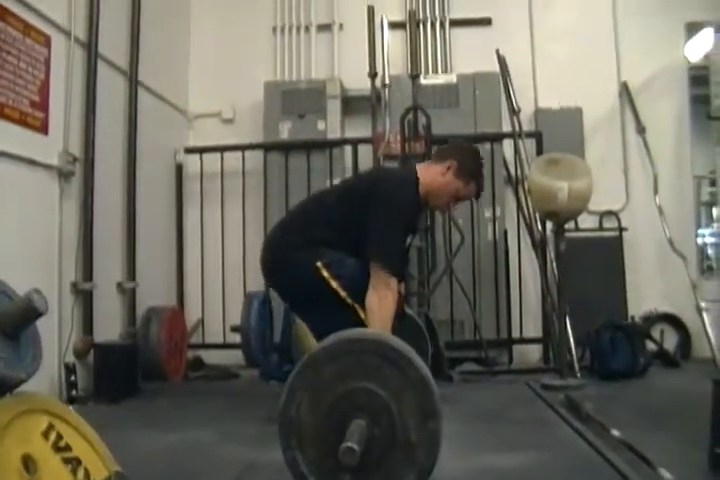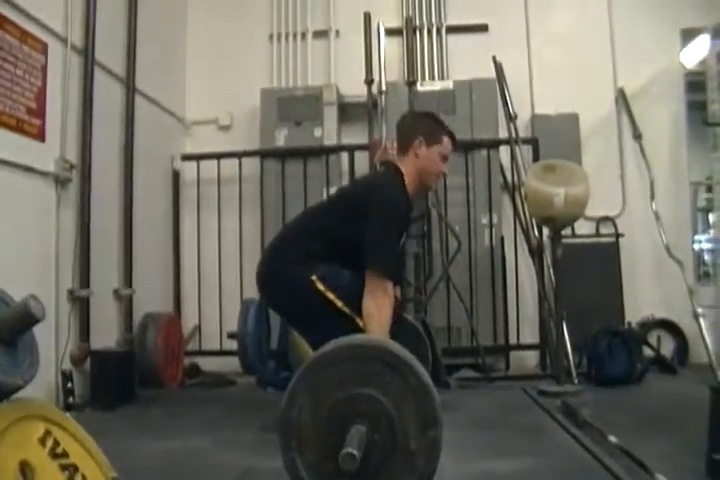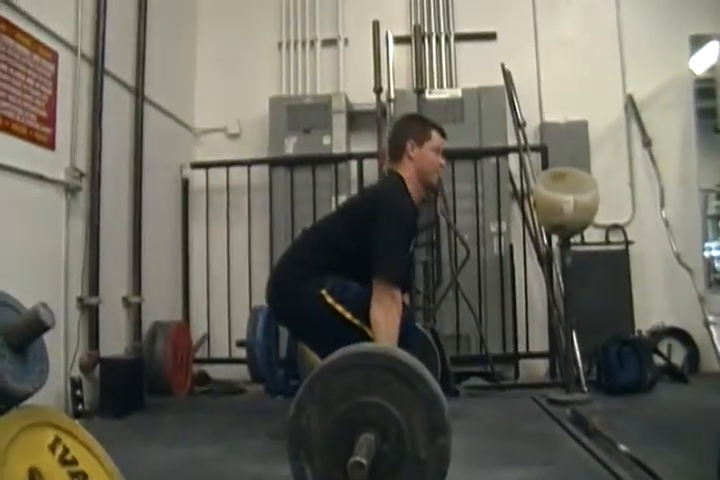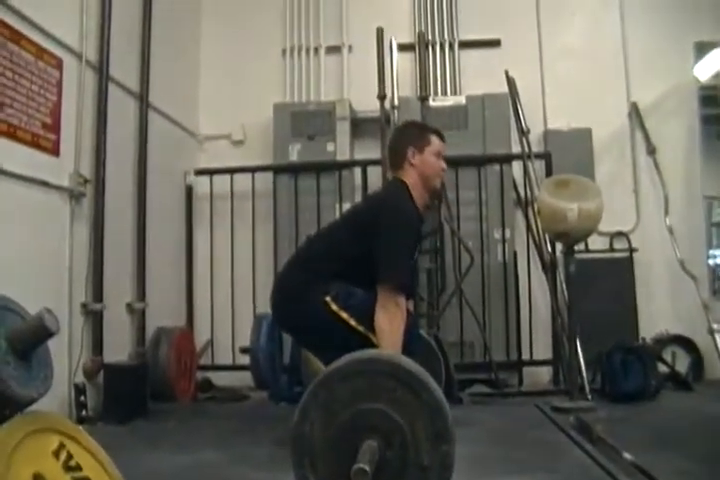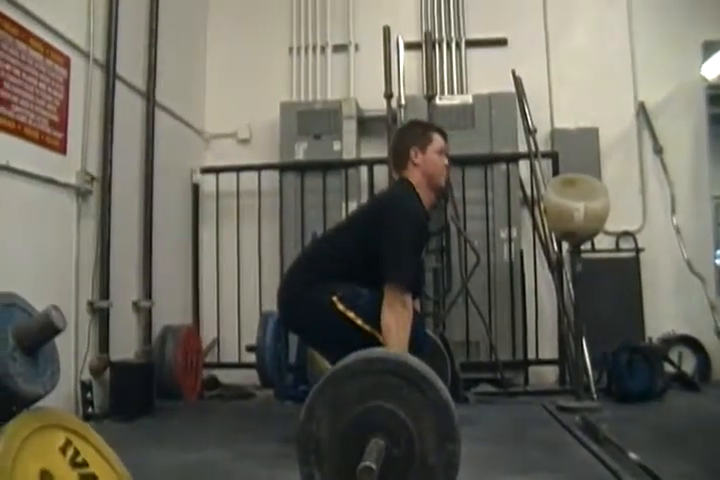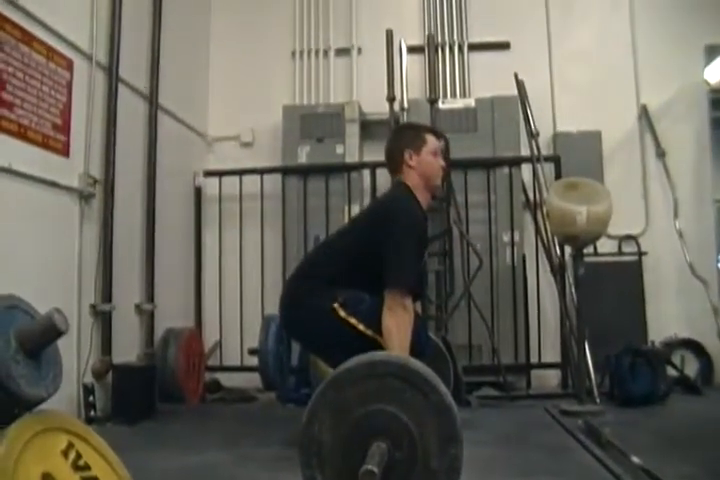
dt=0.3s
person 1, frame 1
left shoulder: (403, 192)
right shoulder: (398, 194)
left elbow: (390, 281)
right elbow: (381, 285)
left hip: (292, 252)
right hip: (297, 252)
person 1, frame 2
left shoulder: (389, 191)
right shoulder: (388, 196)
left elbow: (386, 284)
right elbow: (378, 288)
left hip: (288, 270)
right hip: (292, 269)
person 1, frame 3
left shoulder: (395, 201)
right shoulder: (393, 204)
left elbow: (395, 293)
right elbow: (385, 296)
left hip: (297, 286)
right hip: (303, 285)
right knee: (396, 333)
person 1, frame 4
left shoulder: (399, 206)
right shoulder: (397, 210)
left elbow: (399, 297)
right elbow: (389, 302)
left hip: (301, 293)
right hip: (306, 293)
right knee: (401, 339)
person 1, frame 5
left shoulder: (406, 206)
right shoulder: (404, 209)
left elbow: (405, 297)
right elbow: (396, 301)
left hip: (307, 293)
right hip: (313, 292)
right knee: (406, 338)
person 1, frame 6
left shoulder: (402, 208)
right shoulder: (403, 212)
left elbow: (404, 300)
right elbow: (397, 304)
left hip: (310, 301)
right hip: (314, 300)
right knee: (411, 340)
